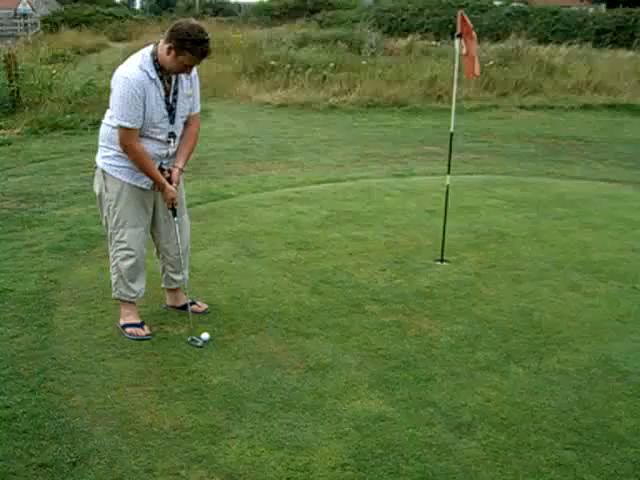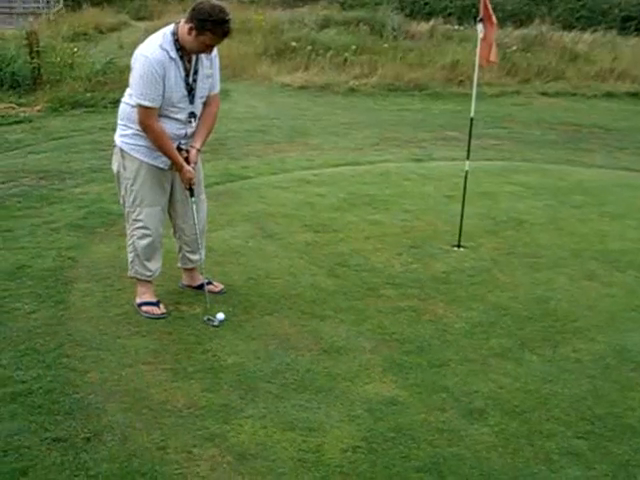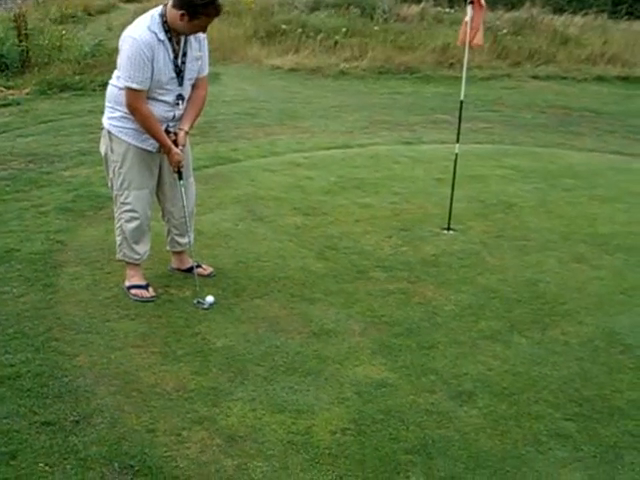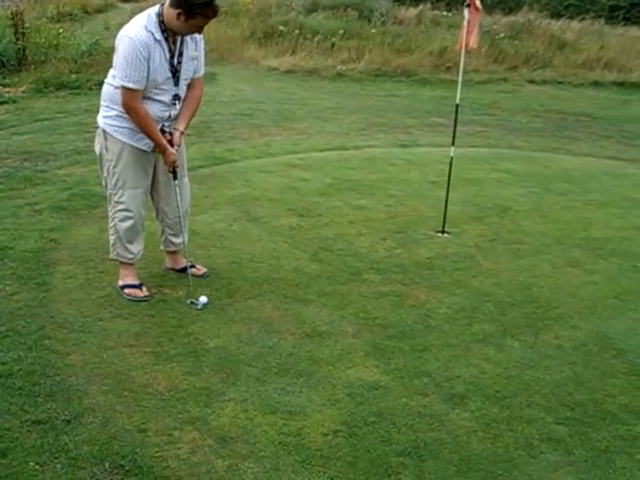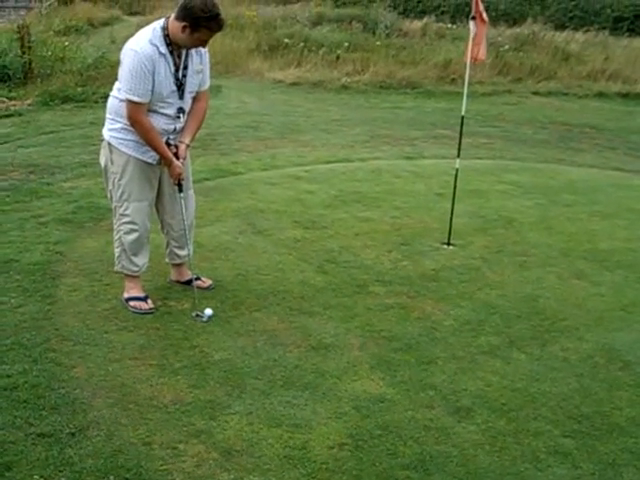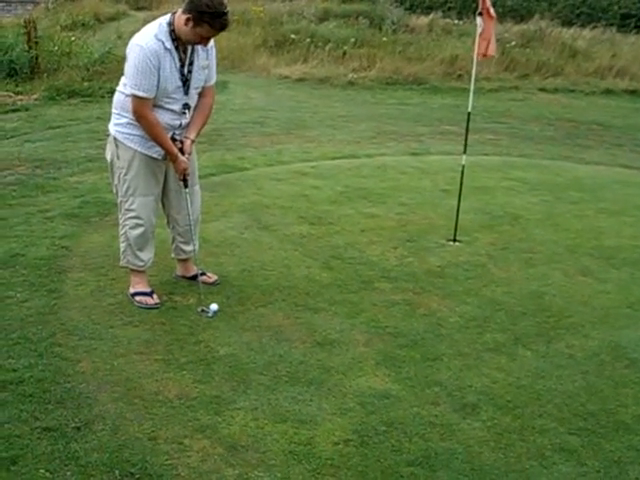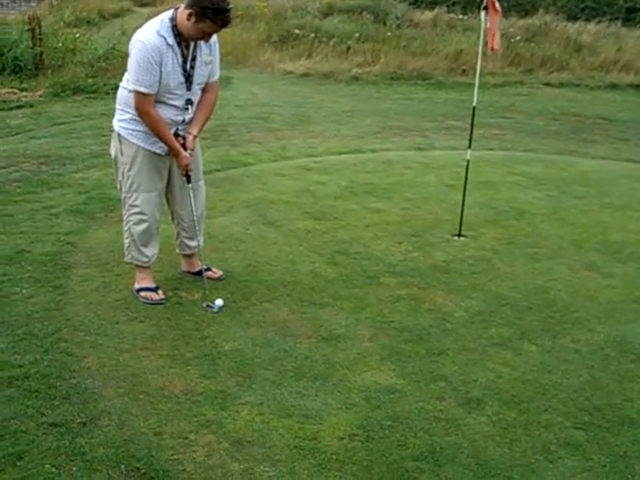
dt=0.3s
person 1, frame 1
left shoulder: (187, 72)
right shoulder: (132, 77)
left elbow: (192, 123)
right elbow: (128, 143)
left wrist: (177, 168)
right wrist: (161, 184)
left hip: (165, 168)
right hip: (125, 170)
left knee: (175, 235)
right knee: (129, 242)
left ankle: (174, 294)
right ankle: (128, 310)
person 1, frame 2
left shoulder: (207, 52)
right shoulder: (152, 56)
left elbow: (211, 103)
right elbow: (147, 122)
left wrist: (195, 148)
right wrist: (179, 165)
left hip: (184, 147)
right hip: (143, 148)
left knee: (192, 214)
right knee: (146, 221)
left ankle: (191, 274)
right ankle: (144, 288)
person 1, frame 3
left shoulder: (196, 35)
right shoulder: (140, 38)
left elbow: (199, 86)
right elbow: (135, 104)
left wrist: (183, 130)
right wrist: (167, 147)
left hip: (173, 130)
right hip: (131, 131)
left knee: (181, 197)
right knee: (135, 203)
left ankle: (180, 257)
right ankle: (133, 271)
person 1, frame 4
left shoulder: (193, 35)
right shoulder: (136, 38)
left elbow: (195, 86)
right elbow: (131, 103)
left wrist: (179, 130)
right wrist: (163, 146)
left hip: (167, 129)
right hip: (126, 130)
left knee: (175, 197)
right knee: (128, 203)
left ankle: (174, 256)
right ankle: (127, 270)
person 1, frame 5
left shoulder: (197, 48)
right shoulder: (141, 51)
left elbow: (200, 99)
right elbow: (136, 116)
left wrist: (184, 143)
right wrist: (168, 160)
left hip: (173, 141)
right hip: (131, 143)
left knee: (181, 209)
right knee: (134, 215)
left ankle: (179, 269)
right ankle: (132, 283)
person 1, frame 6
left shoulder: (204, 43)
right shoulder: (147, 46)
left elbow: (206, 95)
right elbow: (142, 112)
left wrist: (189, 138)
right wrist: (173, 155)
left hip: (178, 137)
right hip: (137, 138)
left knee: (187, 204)
right knee: (139, 210)
left ankle: (185, 264)
right ankle: (137, 278)
person 1, frame 7
left shoulder: (208, 39)
right shoulder: (149, 42)
left elbow: (210, 90)
right elbow: (144, 107)
left wrist: (192, 133)
right wrist: (175, 150)
left hip: (183, 132)
right hip: (141, 134)
left knee: (191, 200)
right knee: (143, 206)
left ankle: (190, 259)
right ankle: (143, 273)
